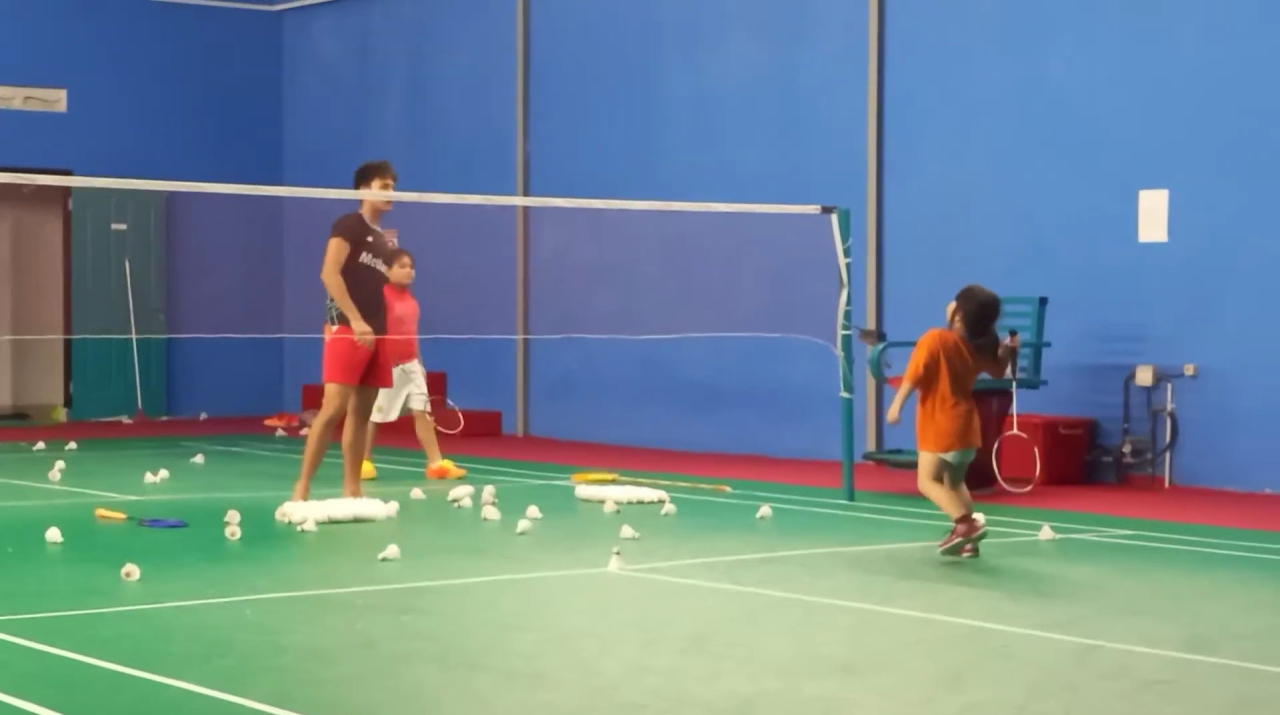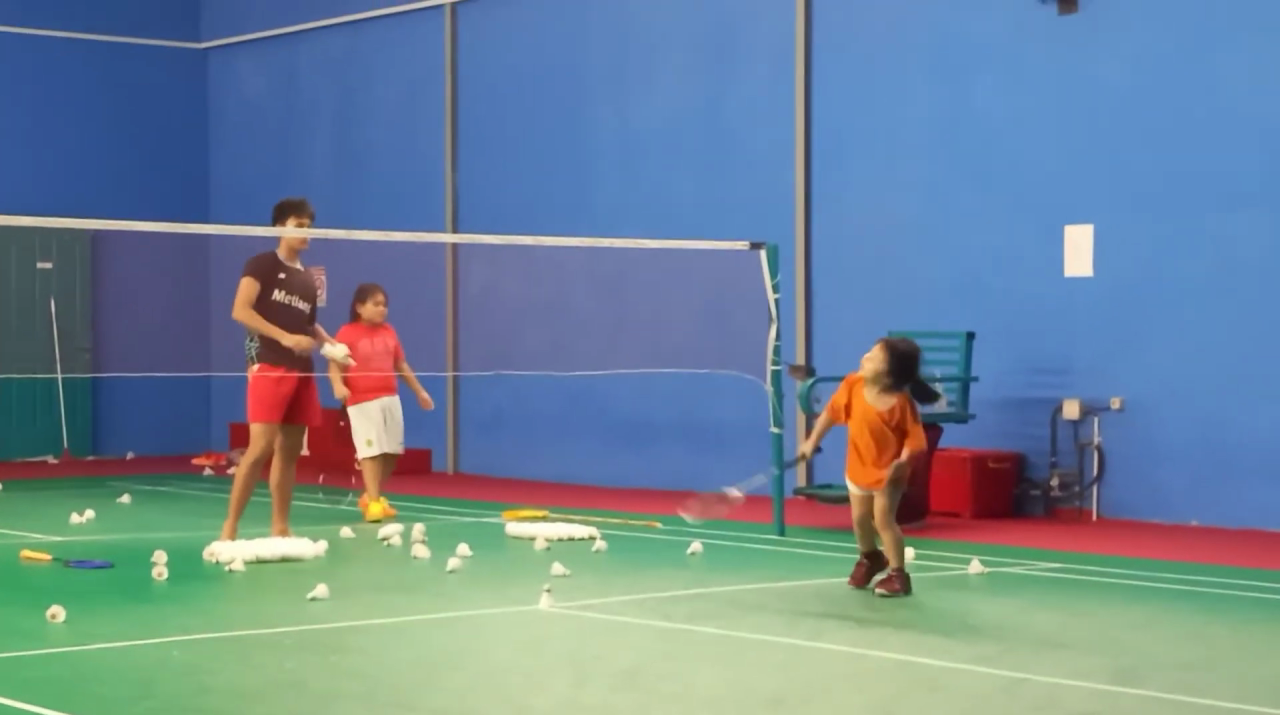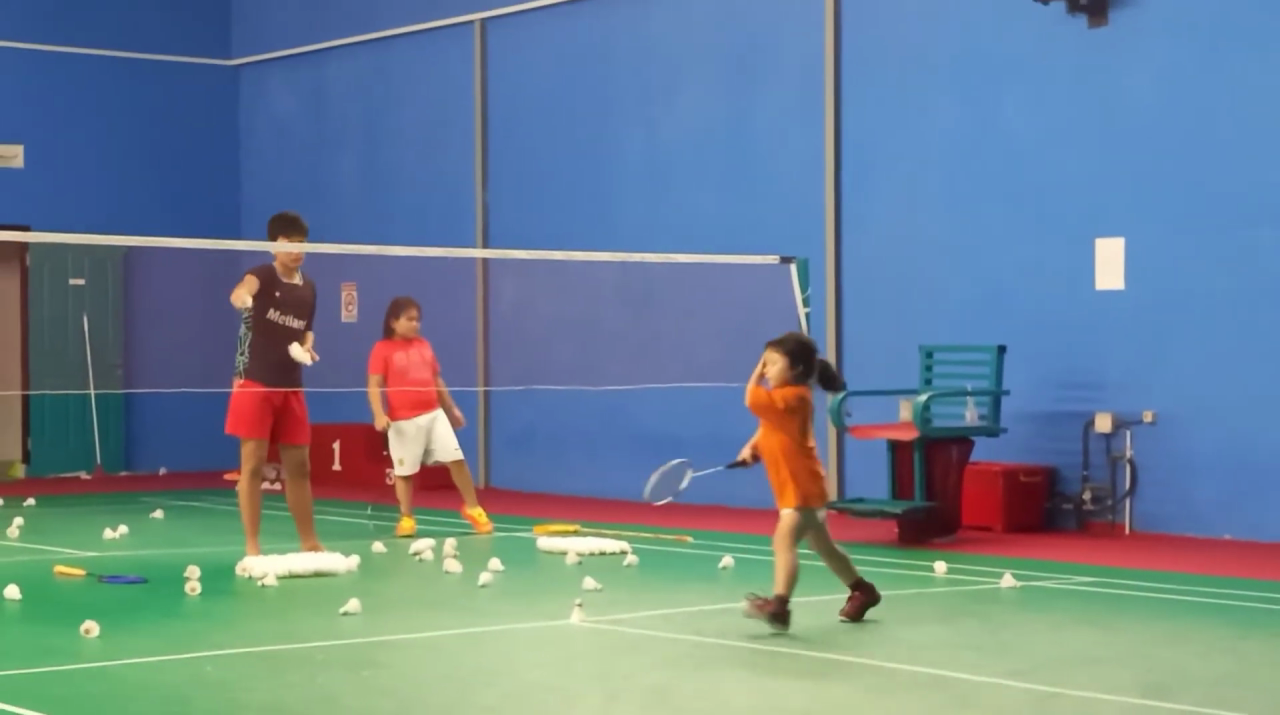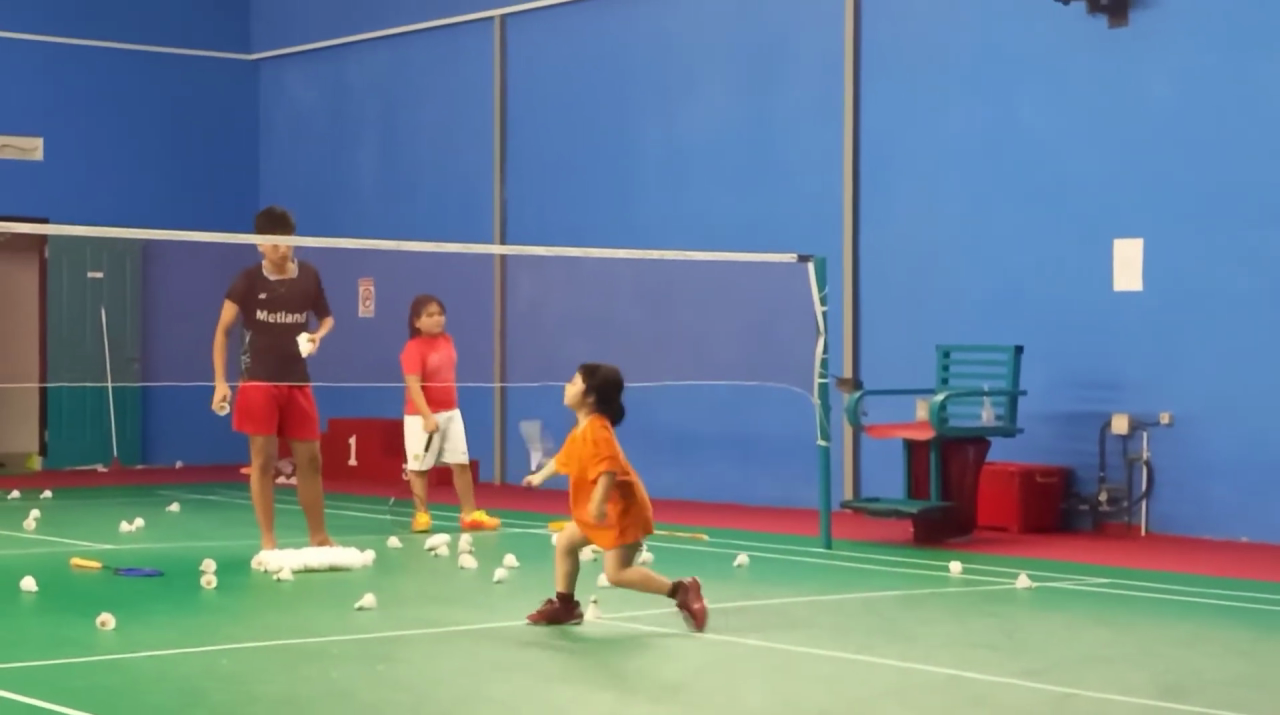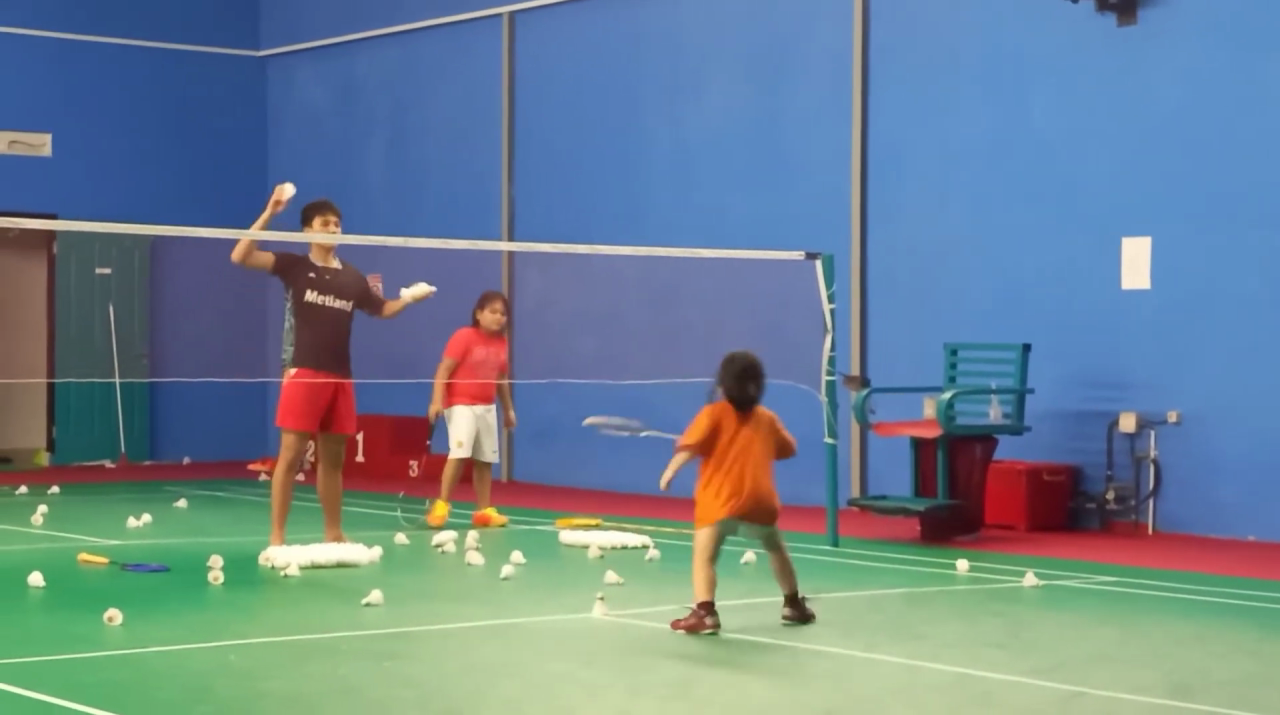
dt=0.7s
person 1, frame 1
left shoulder: (383, 240)
right shoulder: (349, 225)
right elbow: (329, 273)
right wrist: (355, 321)
left hip: (375, 335)
right hip: (347, 331)
left knee: (361, 412)
right knee: (333, 408)
left ankle: (352, 488)
right ankle: (302, 487)
person 1, frame 2
left shoulder: (307, 279)
right shoulder: (262, 264)
right elbow: (240, 310)
left wrist: (330, 343)
right wrist: (283, 337)
left hip: (302, 372)
right hip: (268, 368)
left knee: (289, 451)
right knee: (260, 449)
left ankle: (280, 527)
right ankle: (230, 527)
person 1, frame 3
left shoulder: (308, 288)
right shoulder: (262, 275)
right elbow: (241, 292)
left wrist: (307, 348)
right wrist: (242, 296)
left hip: (291, 387)
right hip: (254, 384)
left knee: (299, 466)
right knee: (253, 464)
left ankle: (310, 543)
right ankle: (252, 546)
person 1, frame 4
left shoulder: (309, 276)
right shoulder: (247, 281)
left elbow: (326, 316)
right elbow: (222, 331)
left wrist: (319, 334)
right wrist: (220, 381)
left hip: (297, 383)
right hip: (258, 383)
left knee: (311, 461)
right knee: (263, 462)
left ankle: (319, 537)
right ankle: (268, 541)
person 1, frame 5
left shoulder: (353, 277)
right shoulder: (294, 265)
left elbow: (381, 310)
right elbow: (239, 257)
left wrist: (409, 296)
right wrist: (270, 212)
left hip: (340, 378)
right hip: (304, 374)
left knee: (333, 458)
right knee: (291, 456)
left ankle: (333, 533)
right ankle: (277, 536)
person 2, frame 1
left shoulder: (935, 339)
right shoulder: (980, 349)
left elbow: (915, 375)
right elbow: (999, 370)
left wrist: (897, 403)
left hip: (940, 427)
right hip: (965, 426)
left knee: (927, 480)
right knee: (954, 482)
left ankle: (965, 524)
right ankle: (967, 536)
person 2, frame 2
left shoulder: (902, 405)
right shoulder: (852, 385)
left elbow: (917, 442)
right elbow: (831, 412)
left wrist: (898, 465)
right wrist: (813, 439)
left hip: (888, 469)
right hip: (859, 463)
left knee: (883, 520)
right knee: (860, 518)
left ankle: (898, 574)
right ankle: (871, 558)
person 2, frame 3
left shoulder: (795, 396)
right shoulder: (781, 397)
left elbow: (752, 400)
right elbow: (766, 430)
left wrist: (757, 374)
right wrist: (752, 448)
left hip: (803, 487)
right hip: (790, 487)
left knee: (783, 542)
right knee: (822, 546)
left ankle: (779, 605)
right ankle: (862, 591)
person 2, frame 4
left shoulder: (598, 431)
right shoulder: (581, 429)
left elbow: (609, 469)
right elbow: (563, 461)
left wrist: (597, 503)
right wrist: (540, 476)
left hip: (621, 511)
right hip: (598, 514)
left knee: (617, 573)
right knee: (565, 544)
left ankle: (683, 591)
right ankle: (565, 604)
person 2, frame 5
left shoulder: (713, 414)
right shoulder: (766, 418)
left elbow: (691, 444)
right elbow: (788, 449)
left wrist: (671, 469)
left hip: (721, 498)
right hip: (761, 499)
left knee: (703, 556)
right knee: (775, 548)
left ankle: (704, 612)
right ankle: (794, 604)
person 3, frame 1
left shoulder: (409, 297)
right shoulder: (382, 294)
left wrist: (420, 364)
left hip: (410, 365)
right hip: (388, 365)
left knee: (423, 412)
right knee: (377, 414)
left ankle: (436, 463)
right ankle: (365, 461)
person 3, frame 2
left shoulder: (389, 331)
right shoulder: (348, 333)
left elbow: (401, 364)
right elbow: (334, 366)
left wrist: (420, 391)
right wrist: (338, 386)
left hip: (390, 399)
right hip: (362, 402)
left knee: (392, 452)
right knee: (371, 453)
left ankle: (371, 496)
right ankle: (374, 503)
person 3, frame 3
left shoulder: (424, 345)
right shoulder: (383, 349)
left elbow: (437, 380)
right elbow: (374, 386)
left wrist: (452, 408)
right wrist: (379, 414)
left hip: (434, 414)
right hip: (403, 420)
left knee: (456, 459)
right knee: (404, 471)
left ankle: (472, 508)
right ankle: (406, 518)
person 3, frame 4
left shoulder: (447, 340)
right shoulder: (413, 349)
right elbow: (413, 385)
right wrist: (427, 416)
left hip: (451, 413)
right hip: (421, 417)
left knee: (461, 463)
right knee: (419, 466)
left ankle: (470, 514)
right ankle: (421, 514)
person 3, frame 5
left shoulder: (502, 342)
right shoulder: (464, 337)
right elbow: (444, 369)
left wrist: (508, 409)
right wrist: (437, 399)
left hip: (487, 408)
right hip: (461, 405)
left knee: (485, 460)
right knee: (459, 454)
left ankle: (483, 511)
right ankle: (441, 505)
